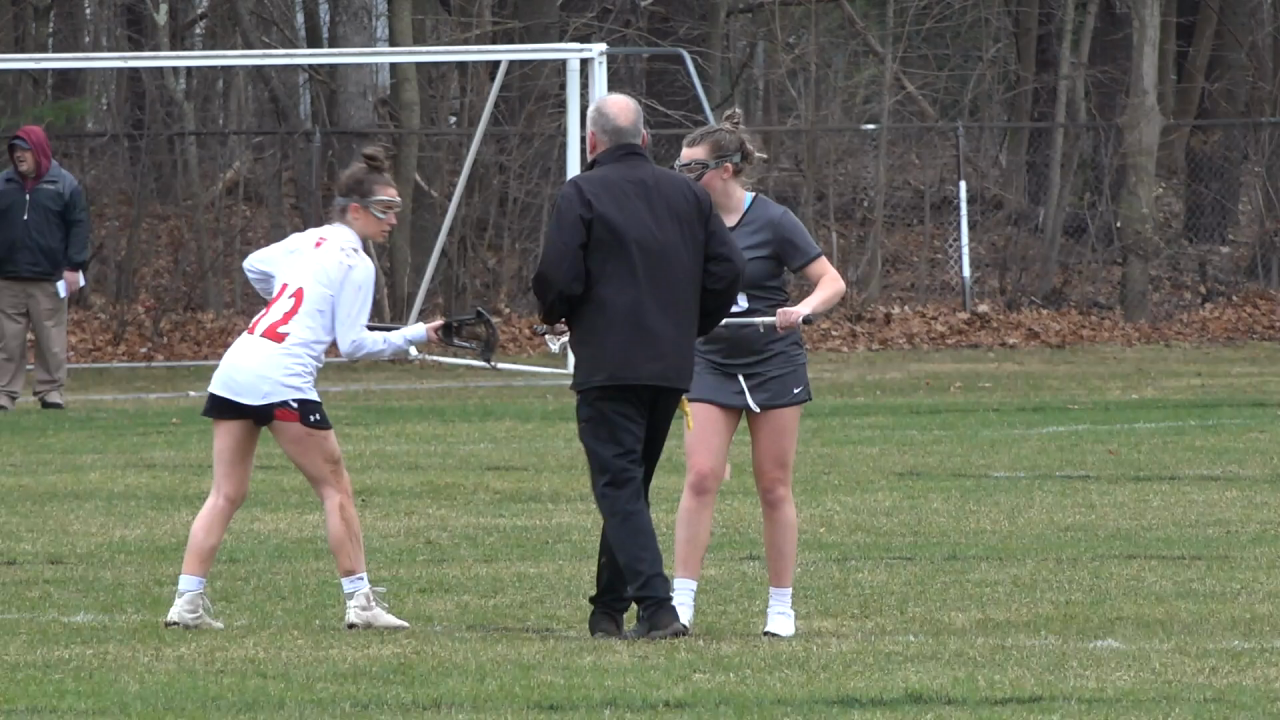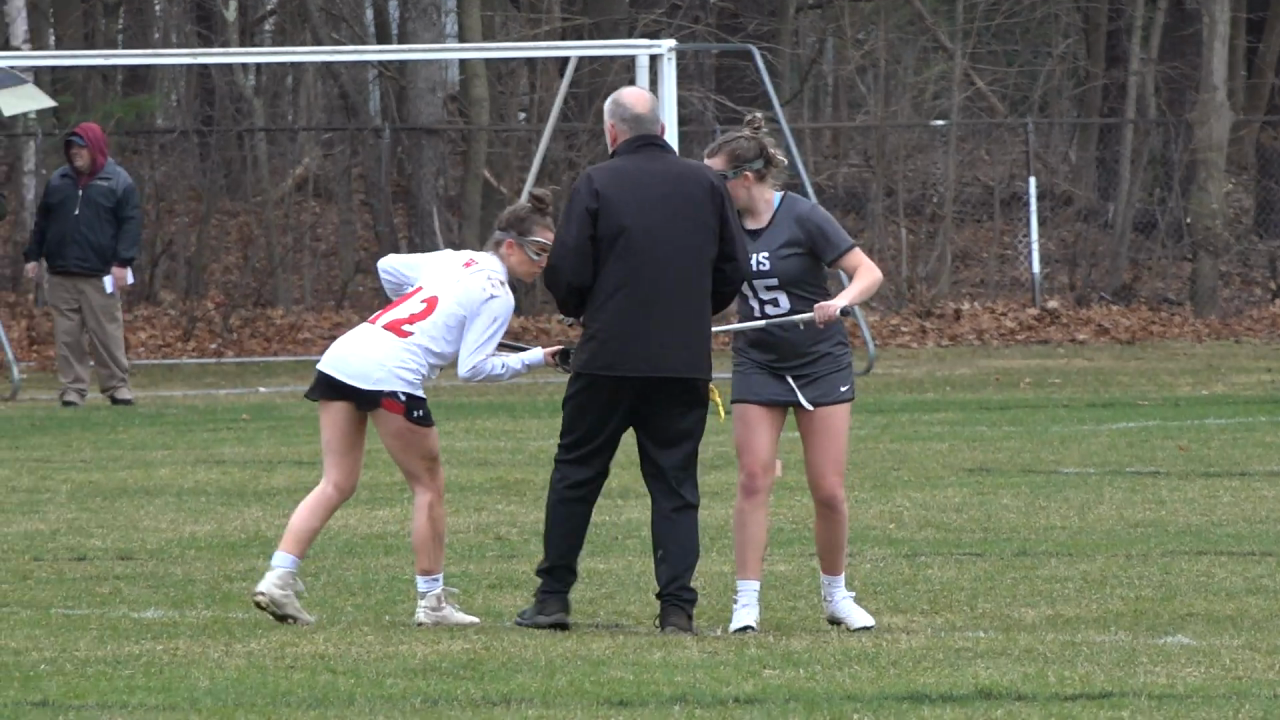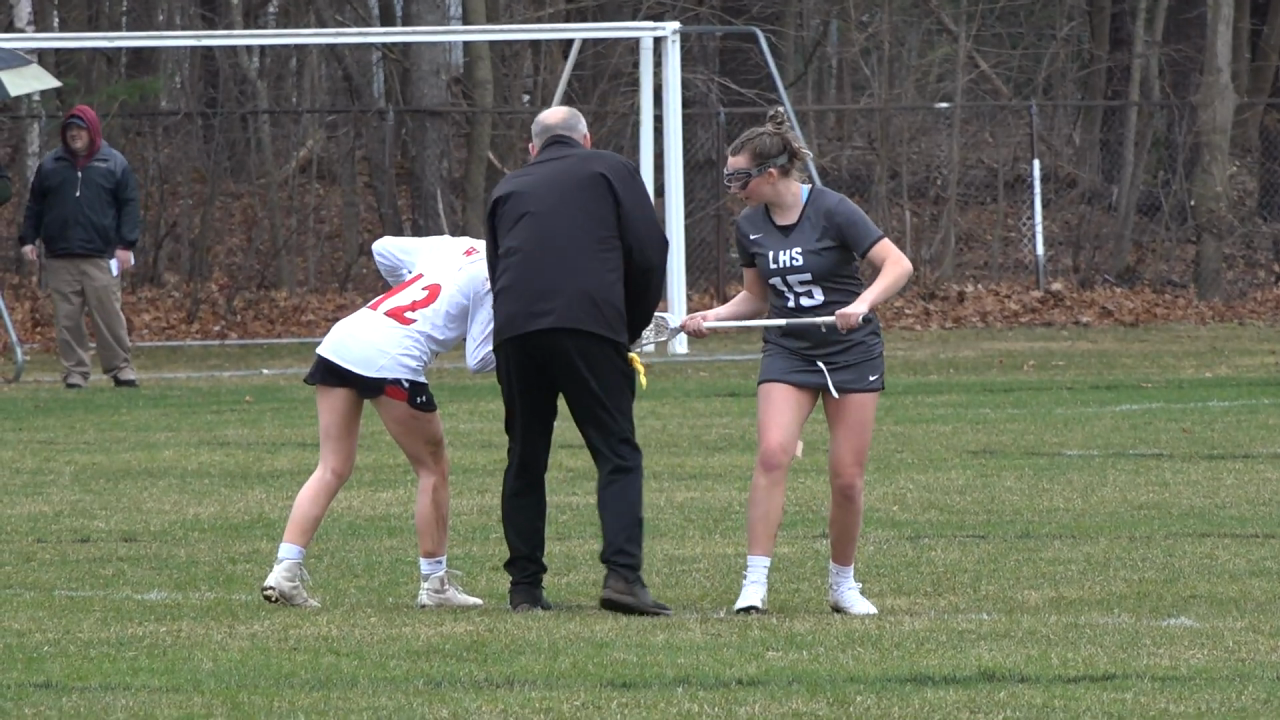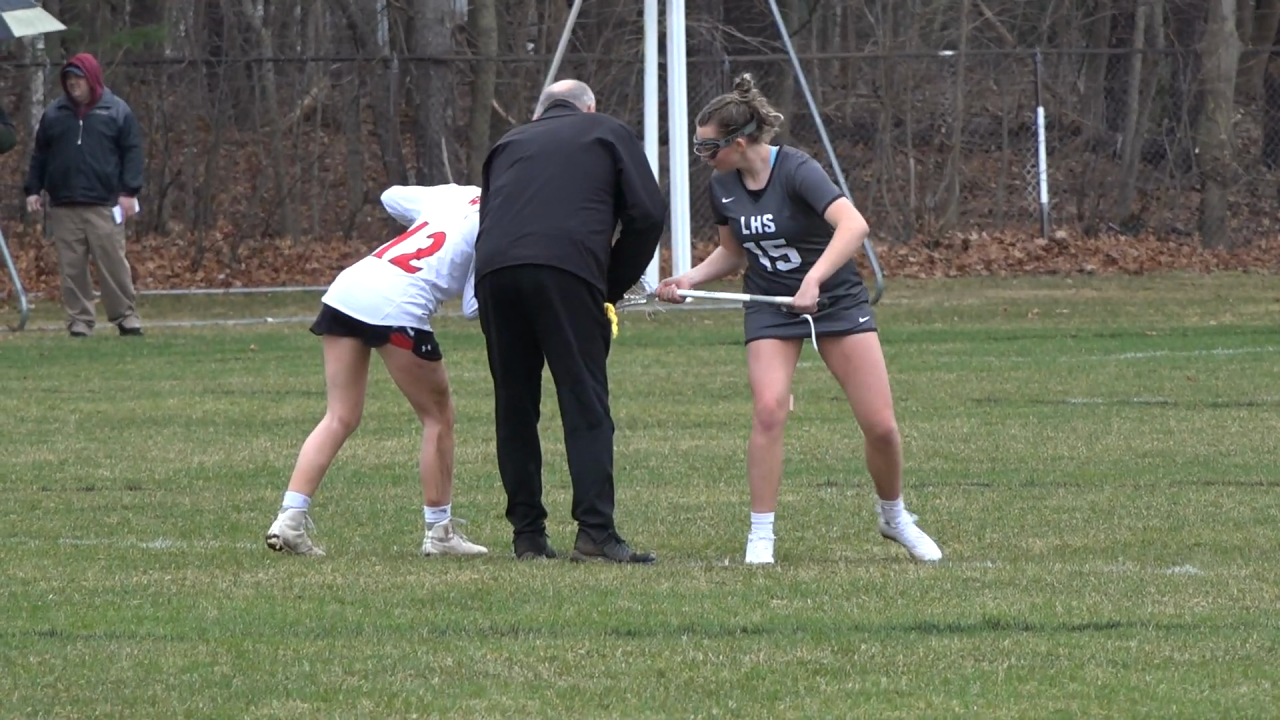
dt=0.5s
person 1, frame 1
left shoulder: (582, 191)
right shoulder: (687, 192)
left elbow: (558, 277)
right elbow: (727, 269)
left wrist: (552, 314)
left hip: (608, 367)
right hip: (669, 368)
left knee: (618, 487)
right knee: (631, 488)
person 1, frame 2
left shoulder: (597, 184)
right shoulder: (706, 183)
left elbow: (567, 272)
right elbow: (732, 269)
left wrist: (575, 306)
left hip: (609, 358)
right hip: (684, 362)
left knee: (577, 473)
right knee: (675, 487)
left ankle: (553, 595)
person 1, frame 3
left shoulder: (509, 188)
right shoulder: (612, 169)
right elbow: (647, 255)
right wrist: (633, 327)
left hip: (515, 329)
right hip: (589, 324)
left knee: (525, 459)
right knee: (617, 454)
left ankle: (525, 586)
person 1, frame 4
left shoulder: (509, 143)
right shoulder: (609, 133)
right elbow: (647, 216)
right wrist: (614, 286)
left hip: (495, 272)
right hip: (566, 271)
left knee: (515, 405)
right knee: (585, 404)
left ankle: (527, 534)
right ankle: (595, 534)
person 2, frame 1
left shoulder: (772, 220)
left elbow: (833, 282)
left wrist: (803, 309)
left hip: (774, 364)
right hip: (712, 362)
left knee: (774, 486)
right knee: (701, 478)
left ankle: (780, 607)
right ankle: (681, 600)
person 2, frame 2
left shoulder: (803, 216)
left elbow: (869, 272)
left wrist: (840, 301)
left hip: (821, 362)
right hip: (757, 363)
left knee: (829, 490)
right knee: (753, 480)
left ankle: (836, 594)
right ankle: (746, 603)
person 2, frame 3
left shoulder: (832, 209)
right shoulder: (749, 224)
left elbow: (899, 266)
left wrist: (863, 303)
right wrist: (713, 315)
left hip: (852, 351)
right hip: (788, 351)
left knee: (847, 478)
right knee: (772, 453)
left ankle: (842, 584)
right ankle: (755, 581)
person 2, frame 4
left shoulder: (797, 169)
right shoulder: (721, 186)
left elbow: (854, 226)
left wrist: (814, 280)
right wrist: (689, 277)
left hip: (835, 299)
right hip: (771, 304)
left knee: (880, 423)
right knee: (769, 410)
left ankle: (895, 517)
right ankle: (761, 534)
person 3, frame 1
left shoulder: (308, 240)
right shoulder: (357, 264)
left elbow: (253, 265)
right elbow: (354, 344)
right wrist: (415, 334)
left hip: (233, 372)
right hip: (282, 382)
left knee: (226, 495)
right knee: (336, 488)
left ankle: (187, 603)
right ankle: (360, 602)
person 3, frame 2
left shoulder: (452, 259)
right shoulder: (497, 295)
left elbow: (387, 266)
right elbow: (474, 368)
right wrist: (535, 358)
left hip: (343, 353)
right hip: (390, 374)
left knee: (335, 484)
right knee: (428, 485)
left ankle: (278, 579)
right ankle: (432, 601)
person 3, frame 3
left shoulder: (452, 245)
left elbow: (383, 248)
right elbow: (479, 360)
left hip: (341, 341)
right hip: (391, 359)
left knee: (332, 470)
right knee: (432, 468)
left ankle: (285, 571)
right ankle: (435, 584)
person 3, frame 4
left shoulder: (458, 194)
left elbow: (392, 198)
right elbow: (473, 307)
left hip: (347, 288)
right hip: (396, 307)
left knee: (340, 418)
right knee: (438, 417)
left ankle: (290, 519)
right ankle: (439, 532)
person 4, frame 1
left shoulder: (64, 183)
left elbow: (79, 226)
left wrist: (74, 265)
left hip: (49, 279)
left knee: (51, 340)
left ankle: (51, 390)
person 4, frame 2
left shoulder: (118, 181)
right shoulder: (58, 180)
left elbow: (131, 224)
right elbow: (42, 222)
left wrist: (122, 262)
right wrist: (33, 255)
left hip: (99, 275)
right hip: (60, 275)
left knee: (107, 334)
right knee: (67, 337)
left ankle: (117, 386)
right ankle: (72, 389)
person 4, frame 3
left shoulder: (114, 162)
right shoulder: (50, 164)
left elbow: (129, 205)
right elbow: (35, 205)
left wrist: (126, 244)
right wrist: (28, 238)
left hip: (101, 256)
right hip: (60, 258)
left knee: (109, 315)
right knee: (67, 319)
left ankle: (121, 368)
right ankle: (75, 372)
person 4, frame 4
left shoulder: (117, 110)
right shoulder: (54, 112)
left elbow: (132, 152)
right elbow: (40, 155)
left wrist: (129, 191)
right wrist: (33, 189)
left hip: (105, 204)
right hip: (64, 206)
left knee: (114, 263)
right knee: (72, 268)
left ankle: (126, 317)
right ankle: (79, 321)
